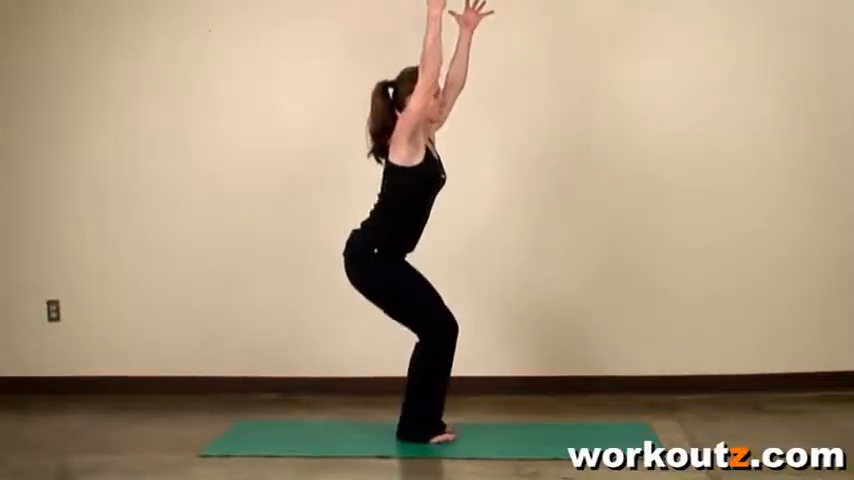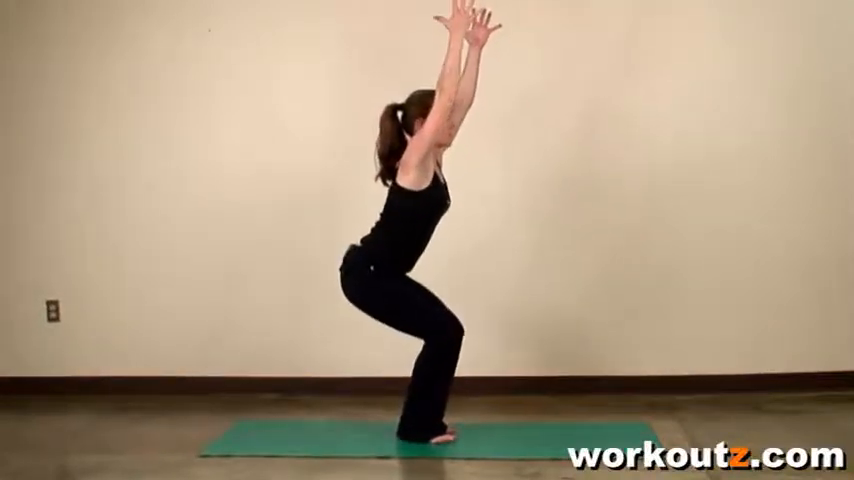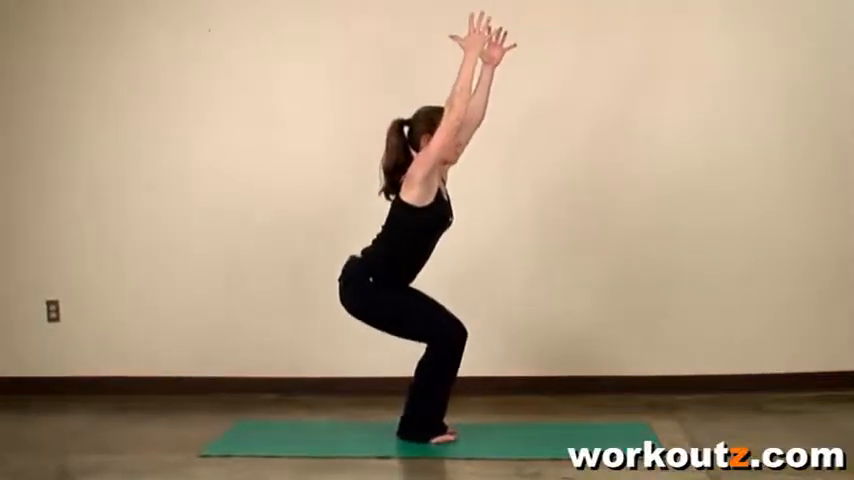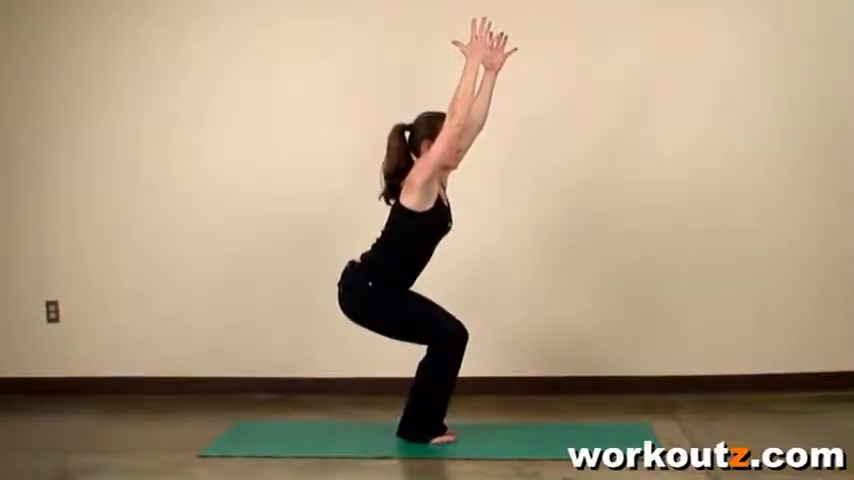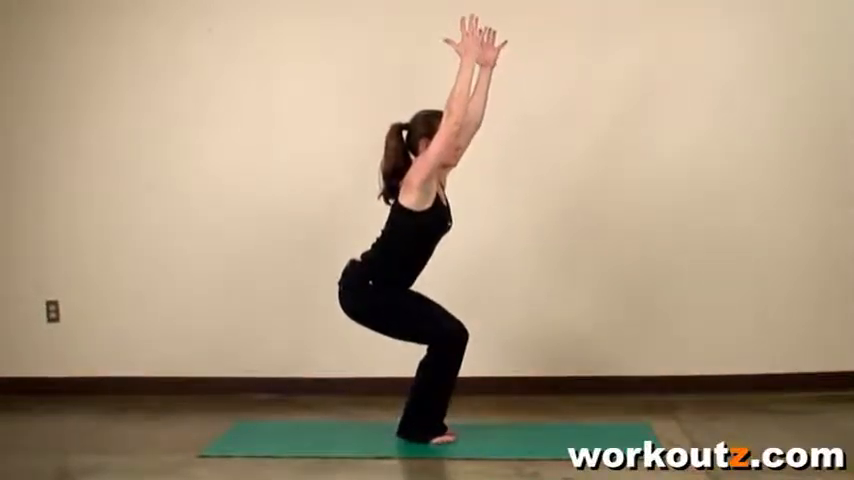
dt=0.5s
person 1, frame 1
left shoulder: (425, 136)
right shoulder: (405, 138)
left elbow: (455, 84)
right elbow: (428, 75)
left hip: (383, 256)
right hip: (370, 258)
left knee: (440, 330)
right knee: (438, 330)
left ankle: (424, 422)
right ankle: (417, 426)
person 1, frame 2
left shoulder: (432, 160)
right shoulder: (414, 161)
left elbow: (461, 101)
right elbow: (446, 96)
left wrist: (475, 47)
left hip: (381, 272)
right hip: (366, 275)
left knee: (447, 332)
right knee: (444, 332)
left ankle: (423, 422)
right ankle: (419, 426)
person 1, frame 3
left shoulder: (437, 175)
right shoulder: (419, 176)
left elbow: (471, 119)
right elbow: (455, 114)
left wrist: (489, 65)
right wrist: (470, 55)
left hip: (380, 283)
right hip: (365, 285)
left knee: (449, 335)
right knee: (448, 335)
left ankle: (423, 422)
right ankle: (418, 426)
person 1, frame 4
left shoulder: (438, 180)
right shoulder: (419, 181)
left elbow: (472, 125)
right elbow: (457, 122)
left wrist: (491, 70)
right wrist: (473, 62)
left hip: (381, 288)
right hip: (365, 290)
left knee: (450, 336)
right knee: (448, 337)
left ankle: (423, 423)
right ankle: (419, 427)
person 1, frame 5
left shoulder: (437, 179)
right shoulder: (419, 180)
left elbow: (470, 123)
right elbow: (454, 120)
left wrist: (485, 67)
right wrist: (468, 61)
left hip: (381, 287)
right hip: (365, 289)
left knee: (451, 336)
right knee: (449, 336)
left ankle: (424, 423)
right ankle: (419, 427)
